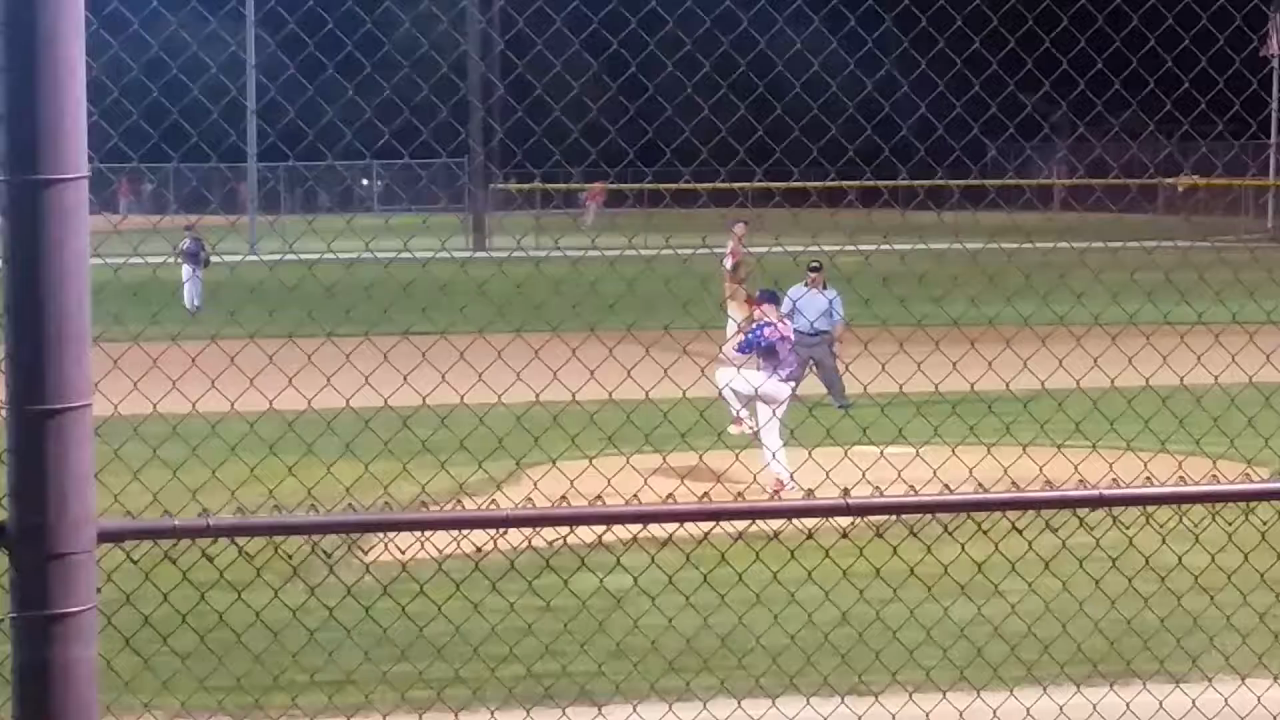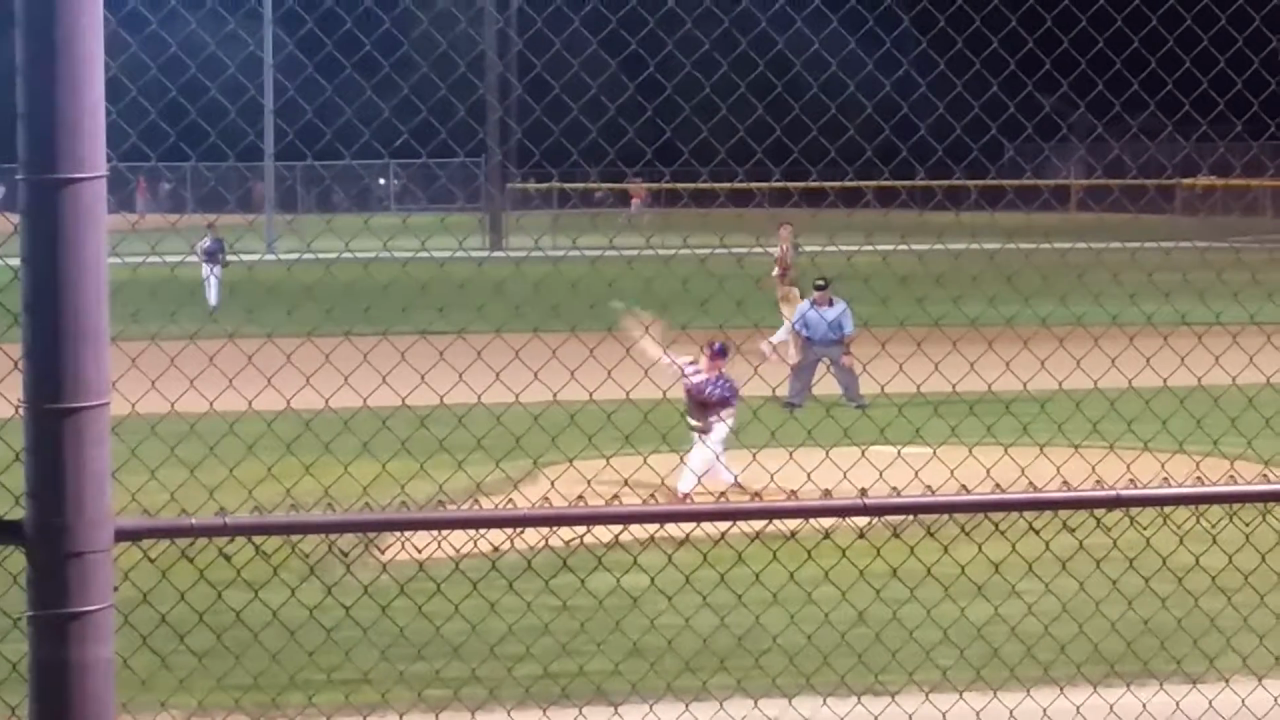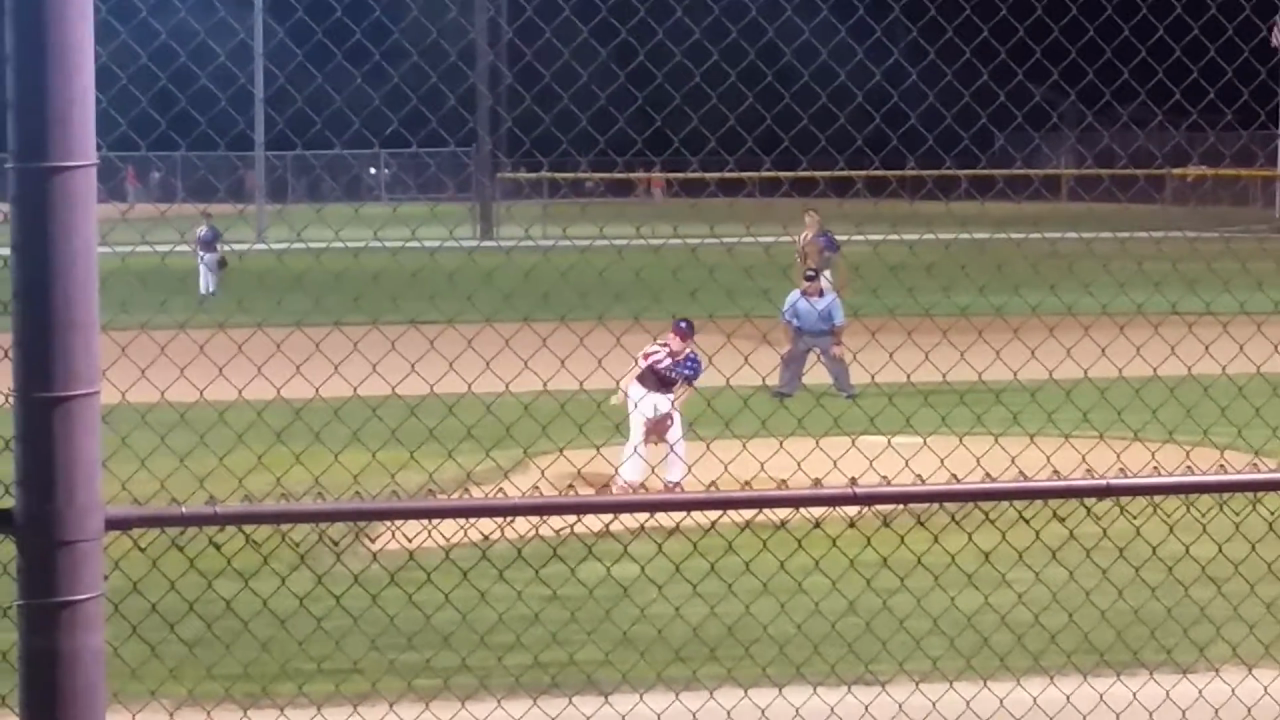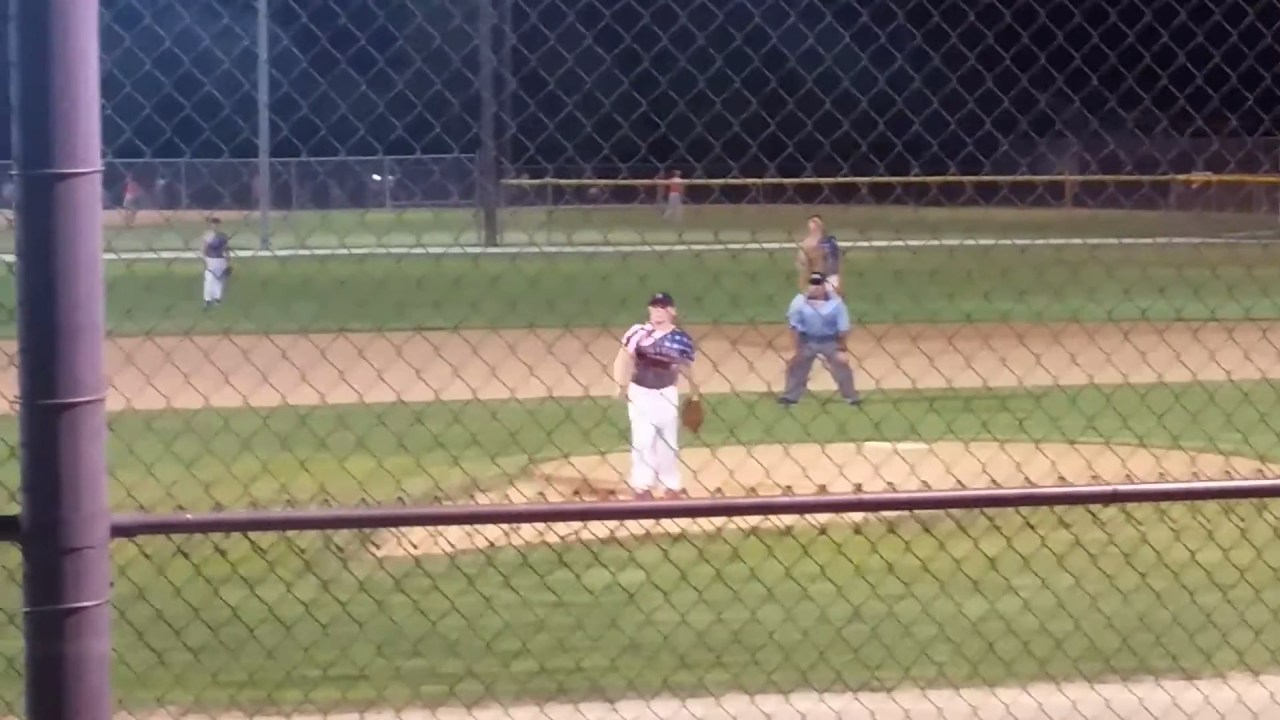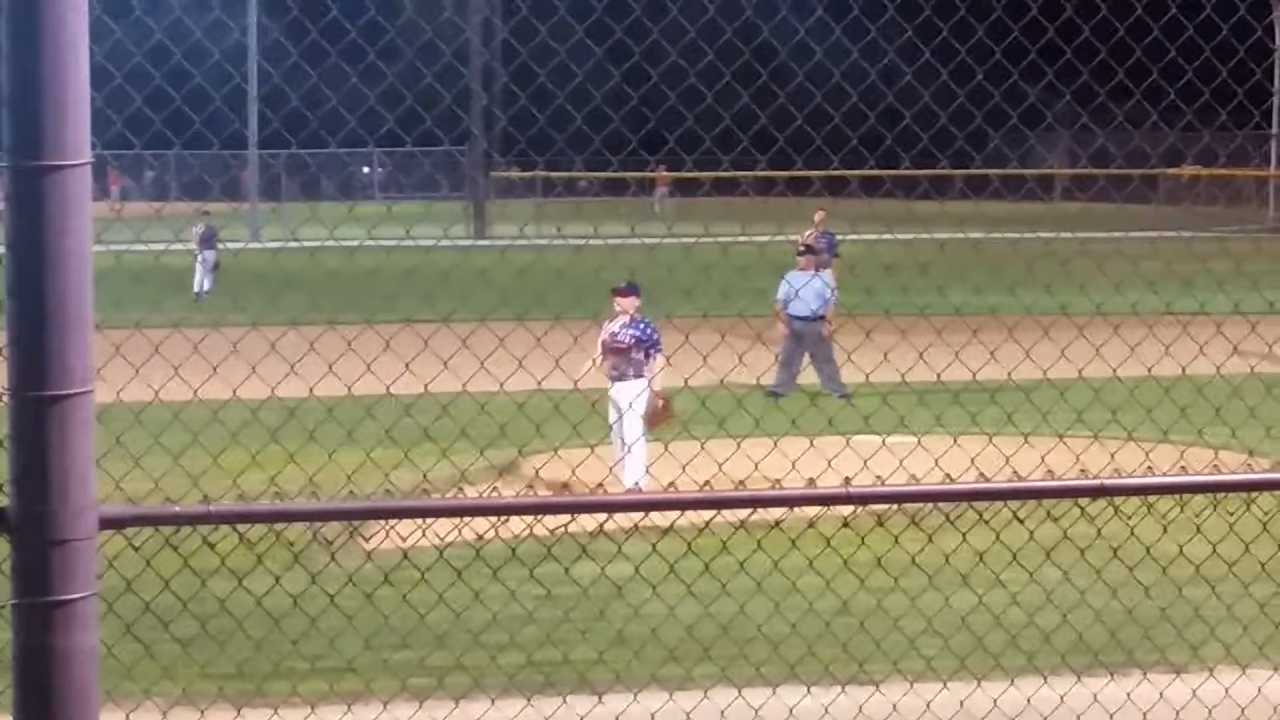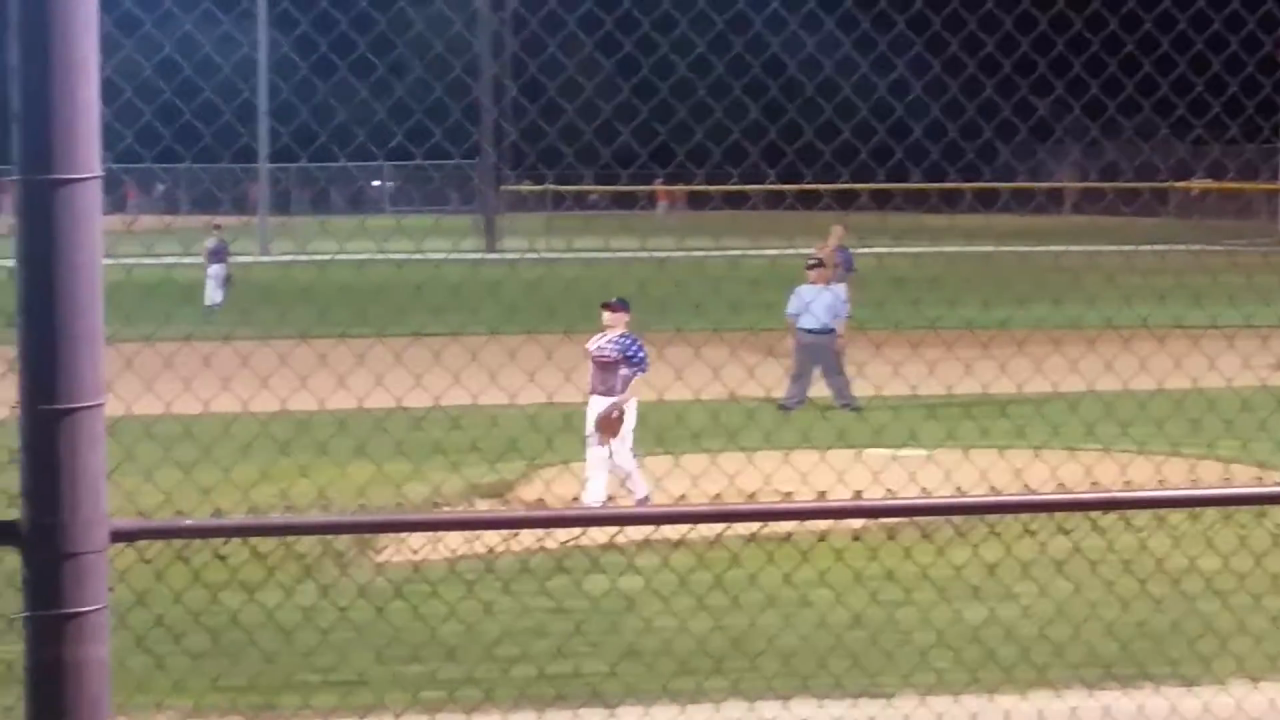
dt=0.7s
person 1, frame 1
left shoulder: (760, 329)
right shoulder: (786, 325)
left elbow: (738, 353)
left hip: (770, 384)
right hip: (785, 387)
left knee: (723, 374)
right knee: (769, 434)
left ankle: (743, 419)
right ankle: (785, 477)
person 1, frame 2
left shoulder: (724, 386)
right shoulder: (691, 366)
left elbow: (731, 409)
right elbow: (659, 355)
left wrist: (707, 423)
right wrist: (641, 335)
left hip: (717, 423)
right hip: (698, 421)
left knee: (699, 458)
right knee: (706, 455)
left ankle: (684, 492)
right ankle: (731, 481)
person 1, frame 3
left shoulder: (694, 362)
right shoulder: (658, 350)
left elbow: (687, 387)
right elbow: (636, 370)
left wrist: (675, 408)
right wrist: (622, 392)
left hip: (667, 396)
right hip: (643, 392)
left knee: (676, 438)
right knee: (639, 436)
left ankle: (672, 480)
right ankle: (627, 481)
person 1, frame 4
left shoulder: (681, 339)
right shoulder: (639, 332)
left elbow: (686, 366)
right elbow: (622, 357)
left wrist: (694, 391)
right wrist: (620, 384)
left hip: (666, 393)
right hip: (640, 391)
left knee: (668, 440)
right knee: (642, 439)
left ankle: (672, 485)
right ankle: (641, 485)
person 1, frame 5
left shoulder: (643, 326)
right shoulder: (609, 326)
left elbow: (658, 358)
right elbow: (600, 357)
left wrist: (656, 388)
right wrist: (581, 374)
left hip: (637, 387)
right hip: (615, 387)
left knee: (634, 436)
right knee: (619, 438)
left ankle: (635, 486)
right ankle: (628, 483)
person 1, frame 6
left shoulder: (631, 343)
right shoulder: (595, 341)
left elbow: (639, 377)
left wrist: (621, 402)
right wrist: (593, 401)
left hip: (620, 403)
right hip: (597, 402)
left knee: (621, 454)
right knee: (595, 454)
left ankle: (641, 494)
right ankle: (594, 501)
